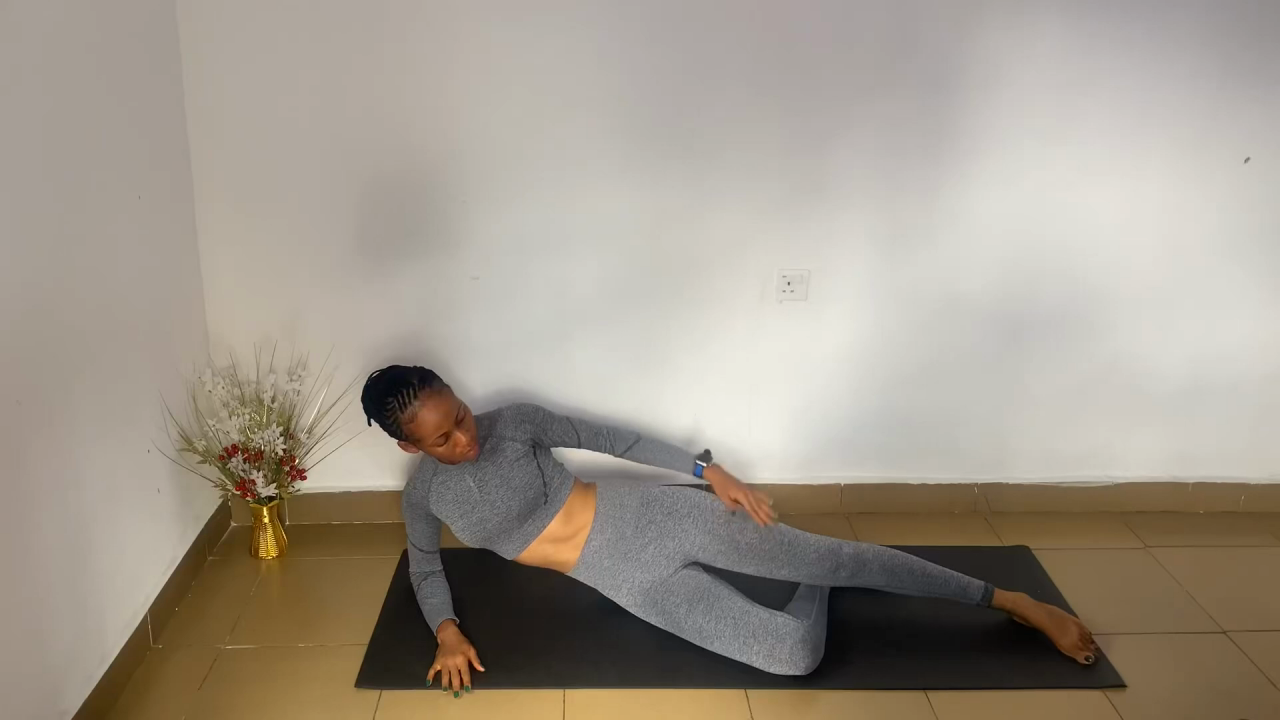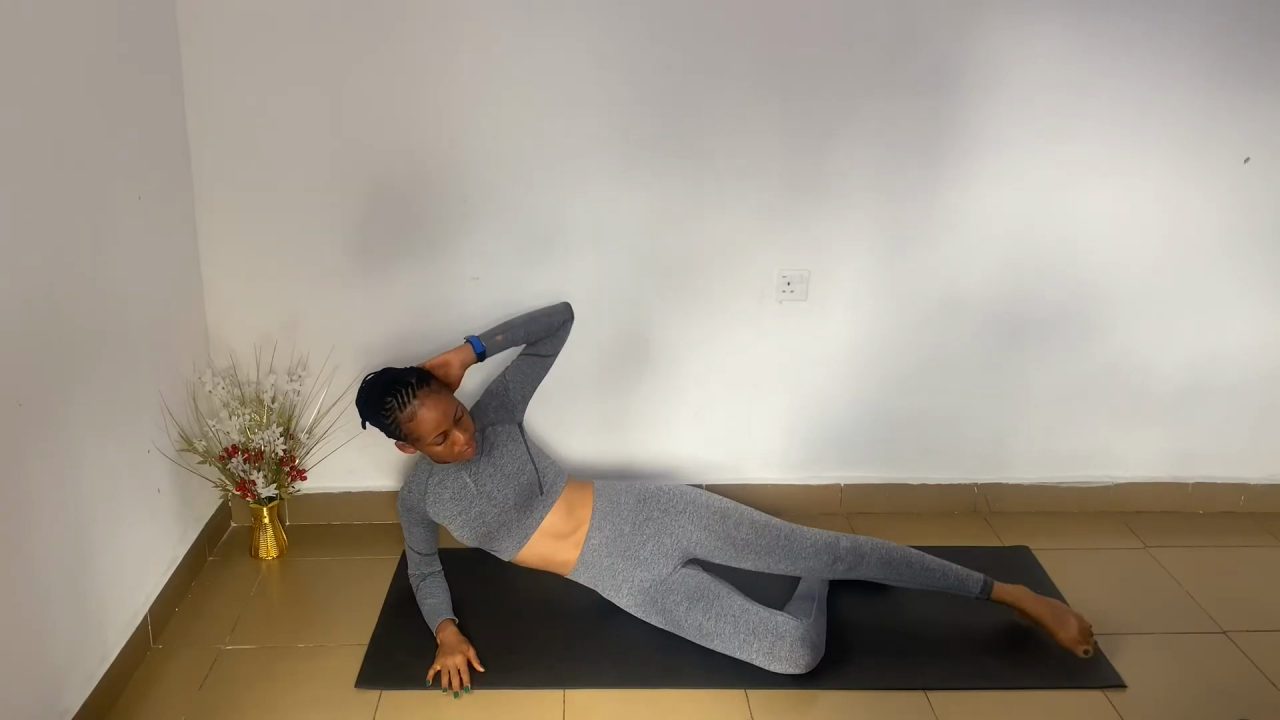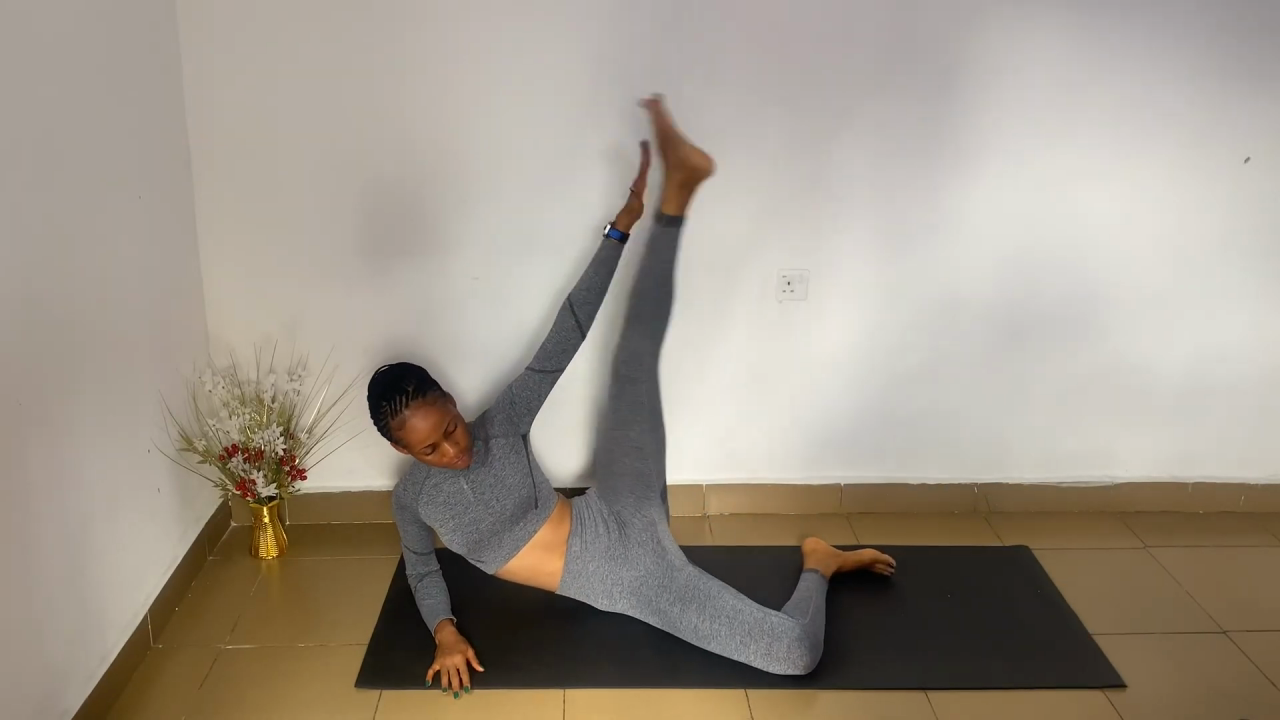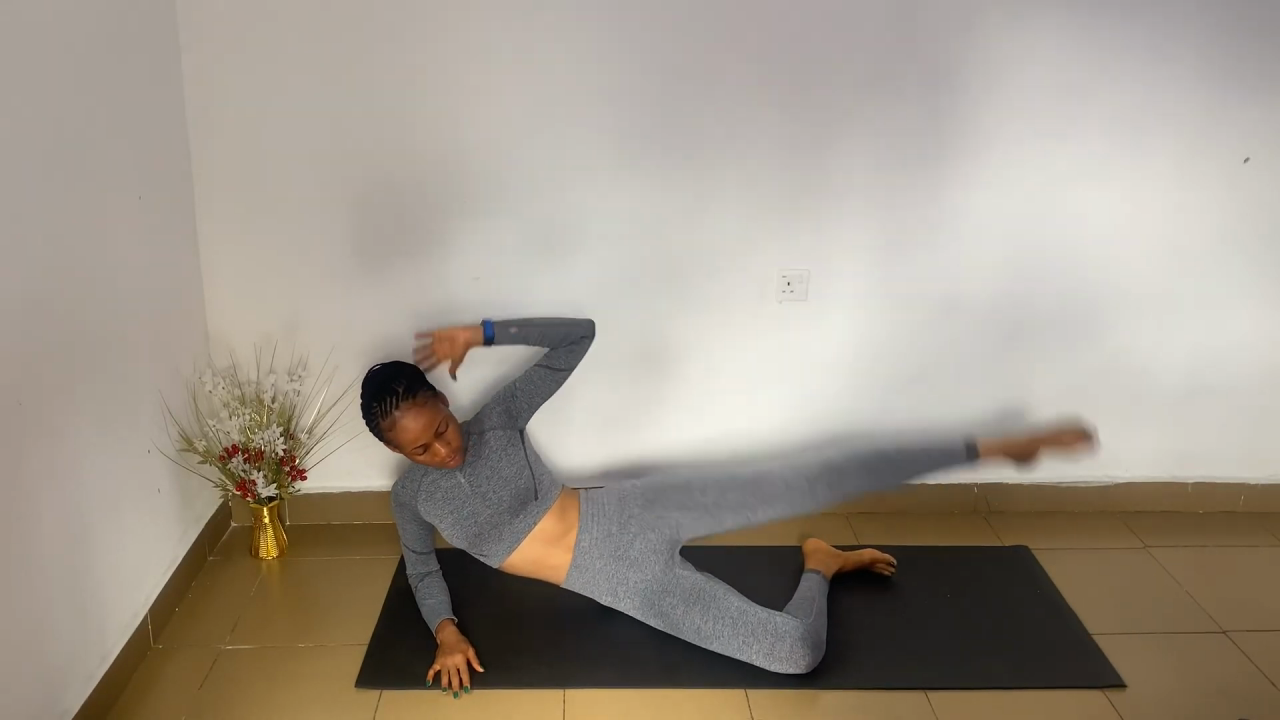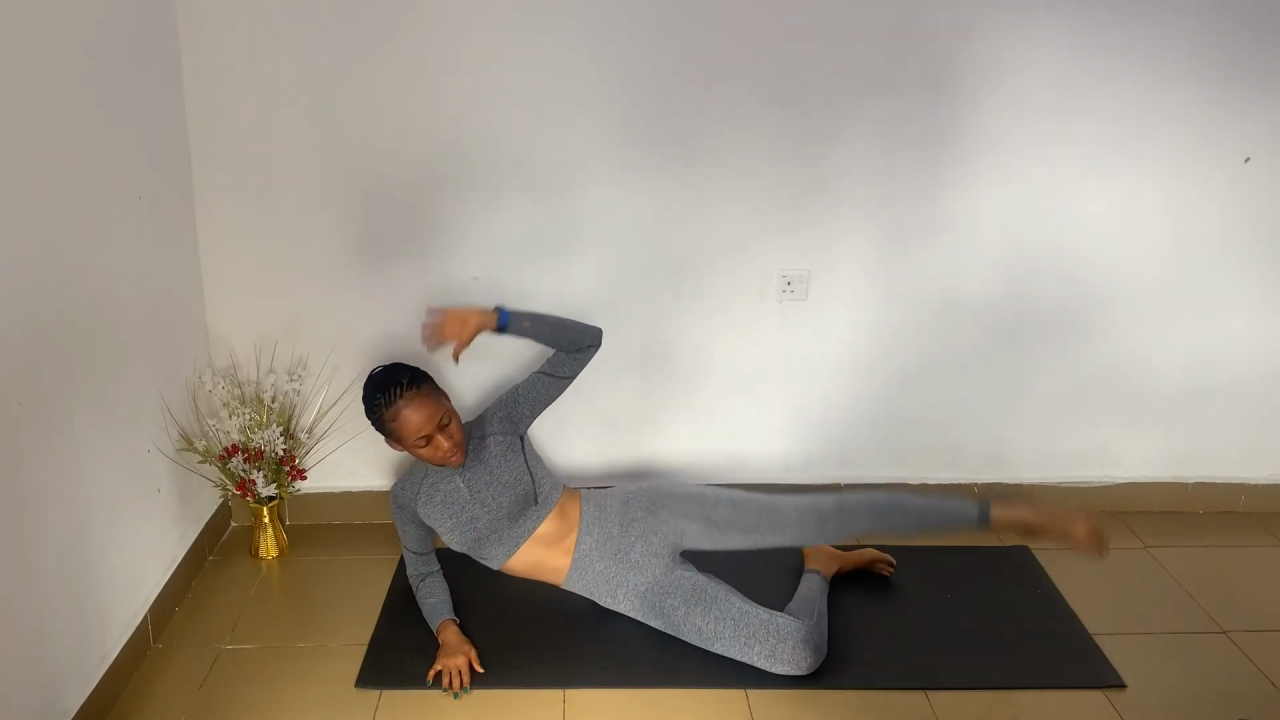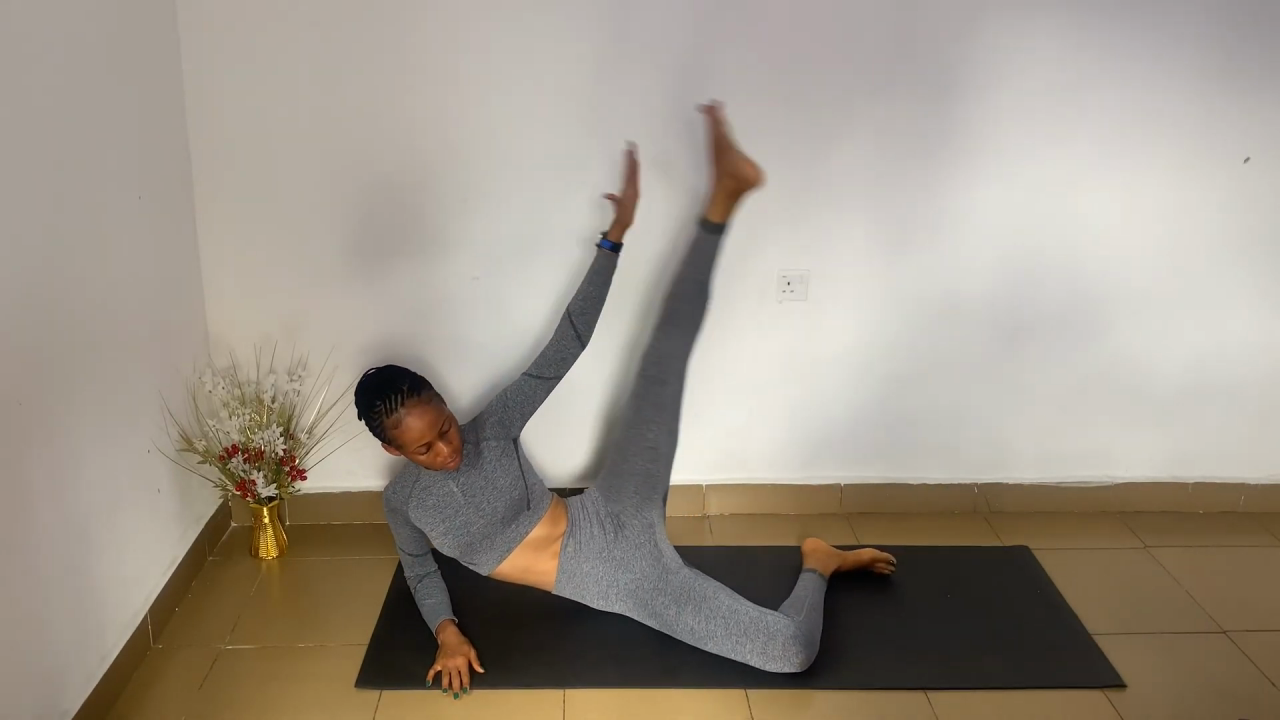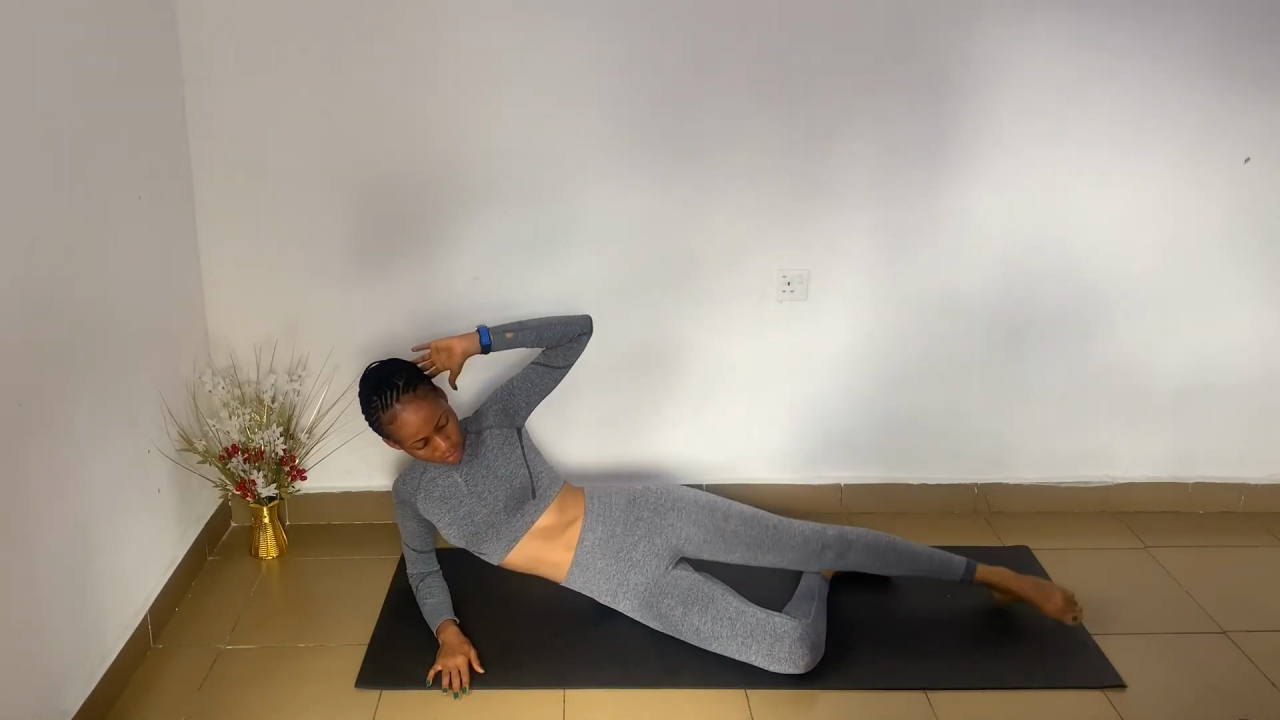
dt=0.7s
person 1, frame 1
left shoulder: (510, 422)
right shoulder: (423, 491)
left elbow: (610, 437)
right elbow: (424, 562)
left wrist: (708, 468)
right wrist: (447, 631)
left hip: (651, 519)
right hip: (630, 582)
left knee: (837, 556)
right knee: (795, 653)
left ankle: (1013, 601)
right ankle: (815, 582)
person 1, frame 2
left shoulder: (494, 411)
right shoulder: (417, 494)
left elbow: (560, 318)
right elbow: (422, 564)
left wrist: (471, 346)
right wrist: (446, 631)
left hip: (649, 517)
right hip: (626, 581)
left knee: (833, 547)
right knee: (794, 652)
left ankle: (1014, 595)
right ankle: (818, 581)
person 1, frame 3
left shoulder: (502, 424)
right shoulder: (412, 497)
left elbow: (570, 326)
right elbow: (420, 566)
left wrist: (622, 223)
right wrist: (445, 632)
left hip: (622, 524)
right hip: (614, 585)
left knee: (634, 361)
right ankle: (822, 564)
person 1, frame 4
left shoulder: (498, 415)
right shoulder: (411, 495)
left elbow: (582, 332)
right elbow: (420, 565)
left wrist: (480, 333)
right wrist: (447, 632)
left hip: (634, 518)
right hip: (622, 586)
left knee: (819, 478)
right knee: (795, 652)
left ankle: (971, 461)
right ankle: (824, 565)
person 1, frame 5
left shoulder: (500, 420)
right shoulder: (411, 496)
left elbow: (586, 340)
right elbow: (420, 565)
left wrist: (496, 319)
right wrist: (447, 631)
left hip: (638, 522)
right hip: (626, 587)
left knee: (821, 512)
right knee: (798, 653)
left ankle: (1003, 513)
right ankle: (823, 567)
person 1, frame 6
left shoulder: (493, 425)
right shoulder: (404, 499)
left elbow: (571, 337)
right elbow: (419, 565)
left wrist: (615, 235)
right wrist: (446, 631)
left hip: (617, 521)
right hip: (613, 583)
left knee: (661, 358)
right knee: (791, 654)
right ankle: (820, 565)
person 1, frame 7
left shoulder: (495, 416)
right shoulder: (411, 492)
left elbow: (577, 329)
right elbow: (420, 565)
left wrist: (477, 340)
right wrist: (447, 632)
left hip: (636, 521)
right hip: (621, 584)
left knee: (816, 537)
right knee: (796, 651)
left ankle: (991, 574)
right ankle: (819, 575)
